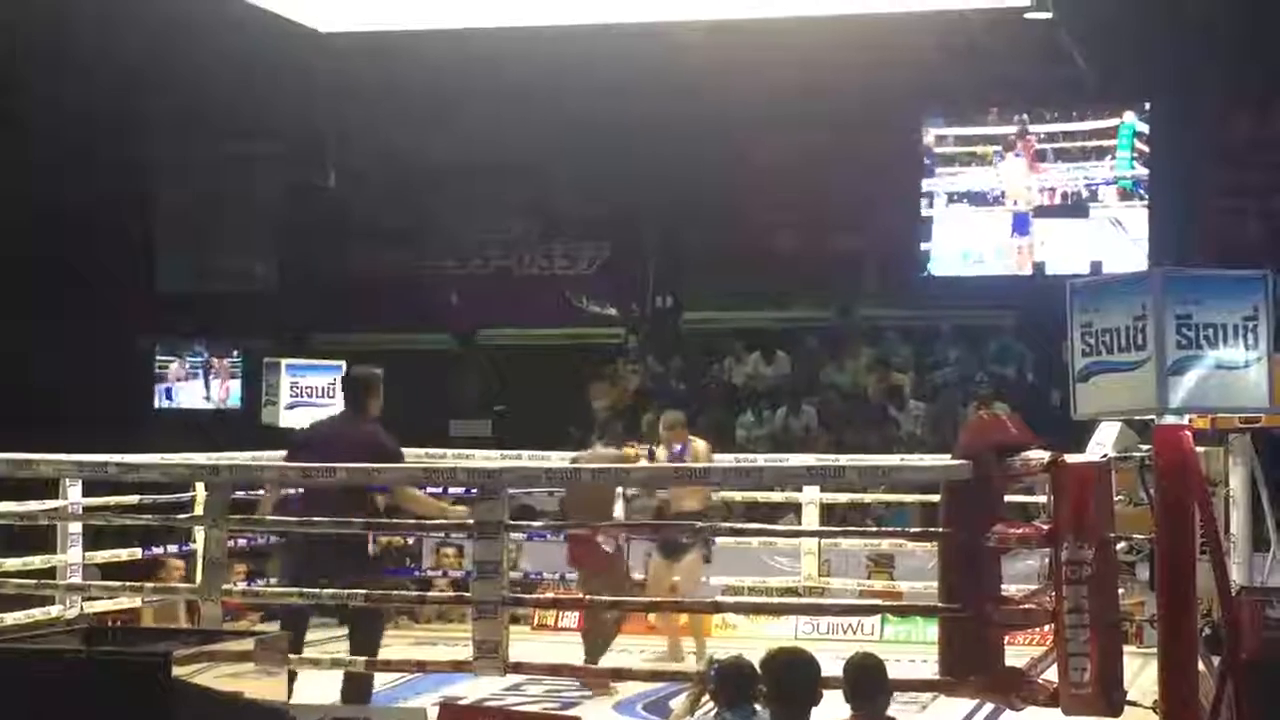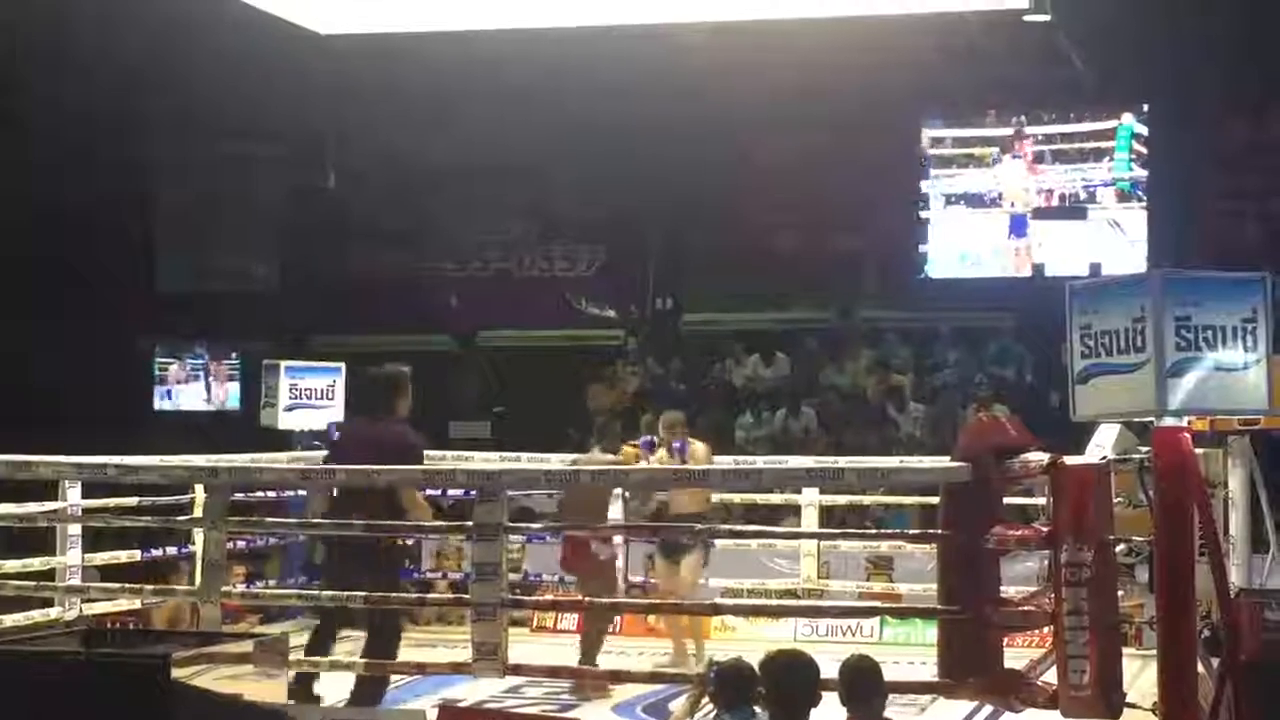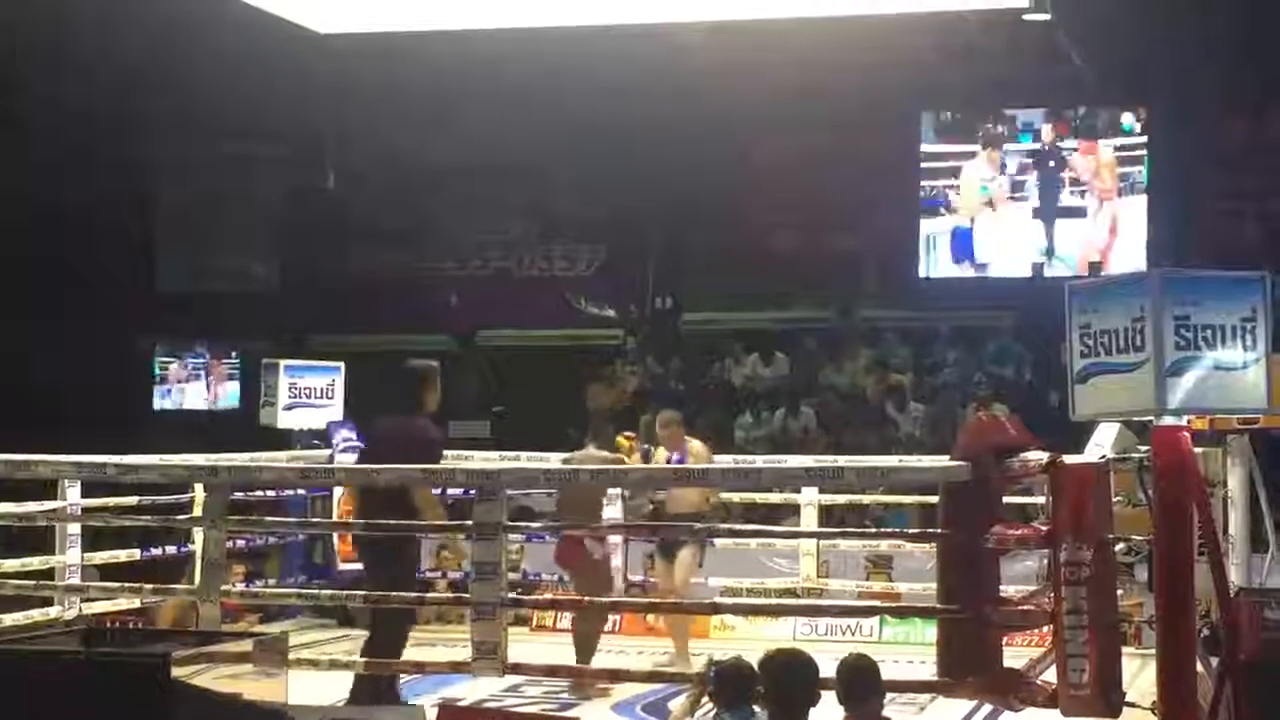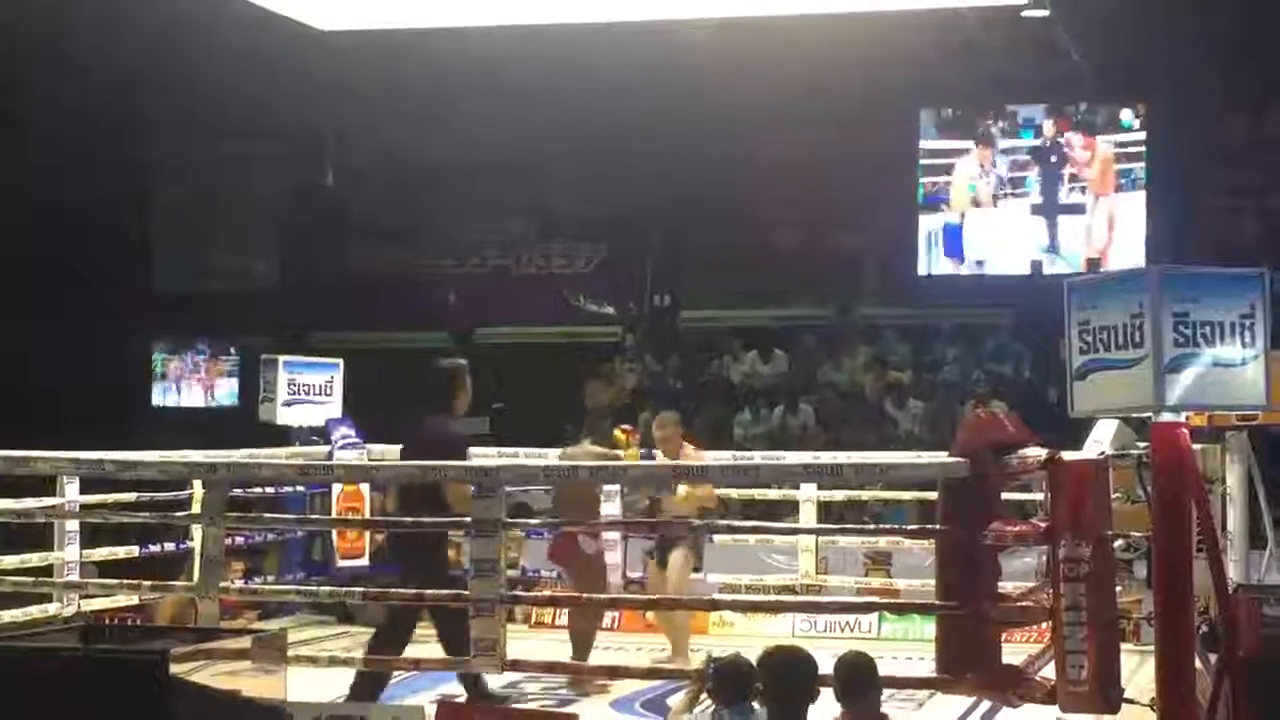
dt=0.2s
person 1, frame 1
left shoulder: (314, 432)
right shoulder: (379, 441)
right elbow: (403, 496)
left wrist: (262, 518)
right wrist: (450, 512)
left hip: (306, 533)
right hip: (346, 539)
left knee: (295, 617)
right knee: (367, 620)
right ankle: (355, 698)
person 1, frame 2
left shoulder: (348, 432)
right shoulder: (406, 440)
right elbow: (408, 499)
left hip: (339, 535)
right hip: (377, 542)
left knee: (331, 618)
right knee: (386, 626)
left ankle: (302, 688)
right ankle: (363, 701)
person 1, frame 3
left shoulder: (379, 427)
right shoulder: (426, 434)
left elbow: (357, 481)
right elbow: (421, 495)
left wrist: (361, 522)
left hip: (369, 531)
right hip: (396, 536)
left knee: (388, 618)
right knee: (393, 621)
left ankle: (384, 695)
right ankle: (365, 698)
person 1, frame 4
left shoulder: (419, 428)
right shoulder: (449, 434)
left elbow: (394, 489)
right elbow: (454, 494)
left hip: (405, 533)
right hip: (424, 536)
left knee: (454, 615)
right knee: (399, 623)
left ankle: (477, 692)
right ankle: (362, 695)
person 2, frame 1
left shoulder: (577, 460)
right shoulder: (619, 458)
left elbow: (565, 505)
left hip: (577, 540)
right hip: (601, 539)
left knee: (593, 606)
left ankle: (591, 668)
right ankle: (592, 668)
person 2, frame 2
left shoulder: (576, 463)
right shoulder: (616, 462)
left elbow: (563, 507)
left hip: (573, 542)
right hip: (595, 543)
left knee: (593, 611)
right knee: (602, 613)
right ankle: (584, 677)
person 2, frame 3
left shoulder: (570, 460)
right shoulder: (612, 460)
left elbow: (560, 504)
left hip: (568, 539)
right hip: (588, 540)
left knee: (586, 608)
right knee: (597, 610)
right ankle: (582, 677)
person 2, frame 4
left shoulder: (565, 455)
right shoulder: (607, 456)
left elbow: (557, 499)
left hip: (564, 535)
right hip: (583, 536)
left knee: (581, 603)
right knee: (594, 606)
right ankle: (579, 675)
person 3, frame 1
left shoulder: (700, 448)
right shoulder: (662, 450)
left elbow: (708, 485)
left hip: (693, 523)
right hip: (669, 521)
left knee: (687, 591)
right knee: (655, 588)
left ankle: (701, 654)
right ankle: (674, 647)
person 3, frame 2
left shoulder: (699, 450)
right shoulder: (663, 452)
left elbow: (708, 486)
left wrist: (686, 465)
right wrist: (647, 458)
left hip: (694, 523)
right hip: (669, 522)
left knee: (686, 591)
right knee: (665, 592)
left ankle: (700, 654)
right ankle: (679, 652)
person 3, frame 3
left shoulder: (698, 450)
right shoulder: (660, 453)
left elbow: (714, 492)
left hip: (692, 523)
right hip: (667, 522)
left knee: (680, 587)
right knee: (664, 592)
left ankle: (684, 654)
right ankle: (678, 653)
person 3, frame 4
left shoulder: (694, 457)
right shoulder: (659, 457)
left elbow: (710, 500)
left wrist: (681, 489)
left hip: (685, 529)
right hip: (663, 530)
left knee: (674, 593)
right knee: (656, 596)
left ankle: (682, 656)
right ankle: (676, 651)
